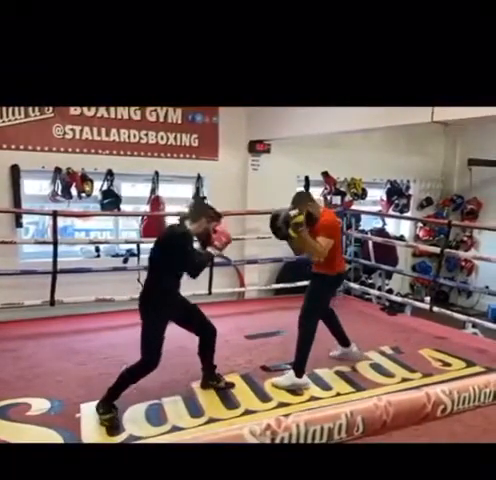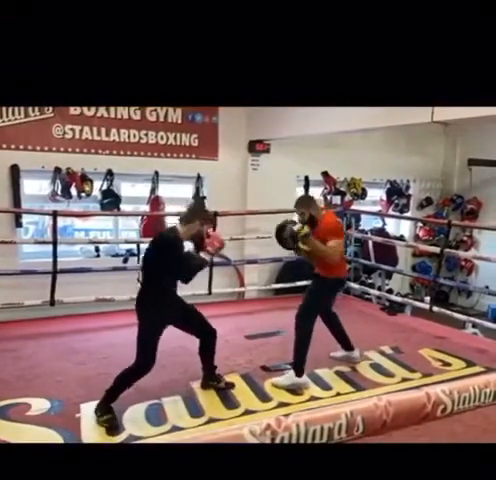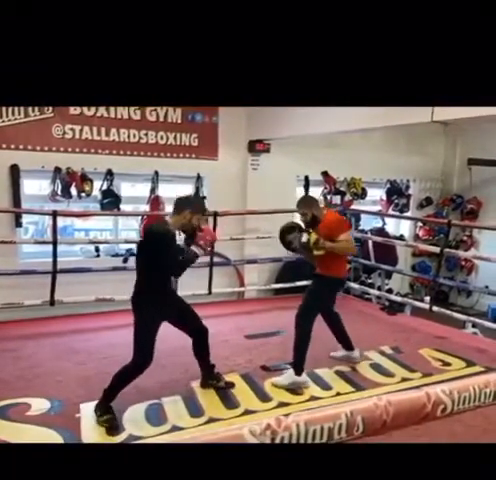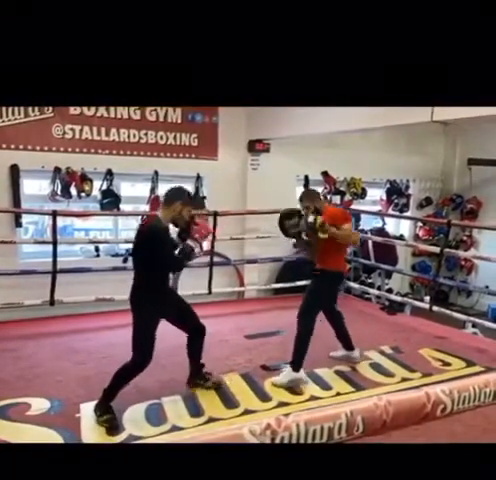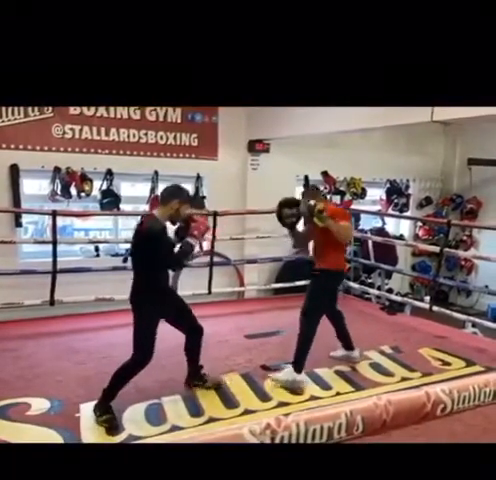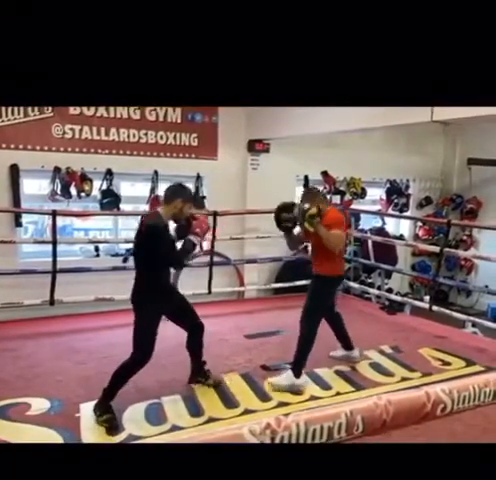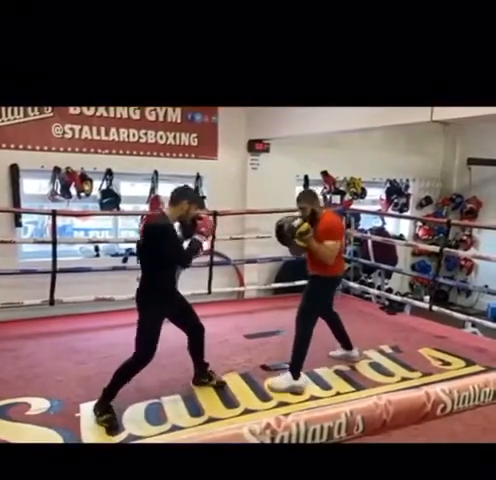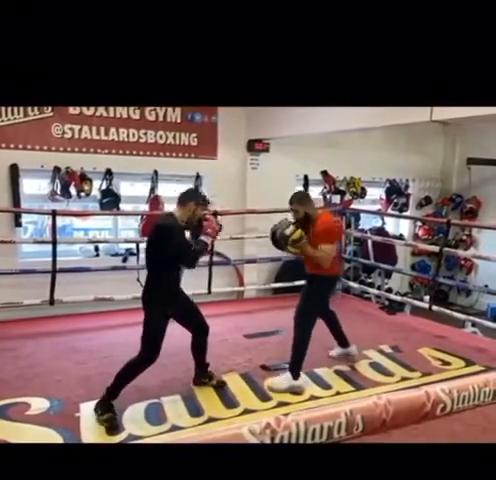
dt=0.1s
person 1, frame 1
left shoulder: (180, 235)
right shoulder: (177, 235)
left elbow: (190, 262)
right elbow: (194, 269)
left wrist: (207, 247)
right wrist: (213, 248)
left hip: (171, 298)
right hip: (154, 303)
left knee: (208, 331)
right knee: (150, 361)
left ankle: (209, 376)
right ankle: (106, 403)
person 1, frame 2
left shoulder: (175, 239)
right shoulder: (168, 239)
left elbow: (183, 267)
right elbow: (185, 275)
left wrist: (201, 251)
right wrist: (207, 253)
left hip: (169, 300)
right hip: (151, 306)
left knee: (208, 333)
right knee: (144, 363)
left ankle: (210, 377)
right ankle: (104, 405)
person 1, frame 3
left shoulder: (166, 231)
right shoulder: (159, 233)
left elbow: (175, 257)
right elbow: (176, 269)
left wrist: (193, 242)
right wrist: (198, 247)
left hip: (165, 296)
right hip: (147, 301)
left knee: (200, 331)
right knee: (142, 360)
left ankle: (209, 376)
right ankle: (103, 404)
person 1, frame 4
left shoulder: (161, 226)
right shoulder: (153, 229)
left elbow: (170, 252)
right elbow: (174, 264)
left wrist: (185, 237)
right wrist: (193, 242)
left hip: (164, 293)
right hip: (145, 300)
left knee: (197, 329)
right knee: (141, 358)
left ankle: (197, 376)
right ankle: (103, 404)
person 1, frame 5
left shoulder: (157, 224)
right shoulder: (151, 229)
left elbow: (169, 252)
right elbow: (175, 262)
left wrist: (185, 232)
right wrist: (194, 238)
left hip: (162, 292)
right hip: (146, 298)
left knee: (194, 330)
right knee: (142, 356)
left ankle: (194, 376)
right ankle: (103, 404)
person 1, frame 6
left shoulder: (159, 222)
right shoulder: (153, 226)
left elbow: (170, 250)
right elbow: (176, 261)
left wrist: (186, 230)
right wrist: (195, 236)
left hip: (164, 290)
right hip: (147, 296)
left knee: (196, 327)
right knee: (142, 354)
left ankle: (198, 372)
right ankle: (103, 403)
person 1, frame 7
left shoulder: (164, 223)
right shoulder: (159, 226)
left elbow: (178, 254)
right elbow: (183, 260)
left wrist: (194, 230)
right wrist: (201, 235)
left hip: (167, 292)
right hip: (151, 297)
left knee: (196, 329)
right knee: (144, 354)
left ankle: (202, 374)
right ankle: (103, 403)
person 1, frame 8
left shoulder: (173, 224)
right shoulder: (167, 226)
left elbow: (184, 253)
right elbow: (189, 260)
left wrist: (198, 233)
right wrist: (207, 236)
left hip: (173, 292)
right hip: (157, 297)
left knee: (201, 328)
right knee: (149, 354)
left ankle: (202, 374)
right ankle: (105, 402)
person 2, frame 1
left shoulder: (328, 221)
right shoulder: (313, 220)
left elbow: (318, 255)
right elbow: (299, 249)
left wrist: (301, 232)
right wrist: (291, 234)
left hip: (328, 275)
right hip: (324, 273)
left knee: (307, 319)
right knee: (322, 309)
left ankle: (298, 375)
right ankle: (347, 347)
person 2, frame 2
left shoulder: (330, 224)
right shoulder: (316, 223)
left elbow: (334, 256)
right elbow: (312, 255)
left wrist: (310, 241)
right wrist: (301, 243)
left hip: (330, 278)
right hip: (326, 276)
left knee: (303, 318)
right knee: (325, 312)
left ankle: (297, 375)
right ankle: (350, 351)
person 2, frame 3
left shoulder: (335, 221)
right shoulder: (315, 225)
left elbow: (351, 248)
left wrist: (325, 244)
left hip: (331, 277)
right hip: (325, 275)
left knee: (303, 318)
right knee: (327, 312)
left ankle: (297, 374)
right ankle: (350, 350)
person 2, frame 4
left shoulder: (336, 214)
right shoulder: (314, 220)
left elbow: (354, 239)
right elbow: (312, 249)
left wrist: (329, 231)
left hip: (331, 272)
right hip: (325, 270)
left knee: (306, 315)
right knee: (330, 310)
left ankle: (295, 371)
right ankle: (350, 350)
person 2, frame 5
left shoulder: (337, 212)
right shoulder: (313, 217)
left elbow: (347, 236)
right elbow: (299, 243)
left wrist: (325, 220)
right wrist: (291, 226)
left hip: (330, 271)
right hip: (324, 270)
left knee: (309, 317)
right knee: (330, 309)
left ankle: (295, 372)
right ankle: (350, 350)
person 2, frame 6
left shoulder: (335, 218)
right shoulder: (310, 220)
left elbow: (337, 246)
right elbow: (294, 245)
left wrist: (318, 226)
right wrist: (288, 229)
left hip: (328, 276)
right hip: (323, 274)
left knee: (309, 320)
right knee: (328, 312)
left ankle: (295, 377)
right ankle: (349, 350)
person 2, frame 7
left shoulder: (331, 223)
right shoulder: (310, 221)
left elbow: (329, 258)
right elbow: (299, 249)
left wrist: (308, 240)
right wrist: (295, 237)
left hip: (325, 278)
right hip: (319, 276)
left knee: (304, 320)
right knee: (326, 311)
left ankle: (294, 377)
right ankle: (349, 350)
person 2, frame 8
left shoulder: (327, 224)
right shoulder: (307, 223)
left elbow: (325, 261)
right elbow: (301, 249)
left wrist: (303, 246)
right wrist: (293, 243)
left hip: (324, 277)
right hip: (317, 275)
left knee: (303, 320)
right knee: (323, 310)
left ankle: (294, 377)
right ankle: (346, 347)
